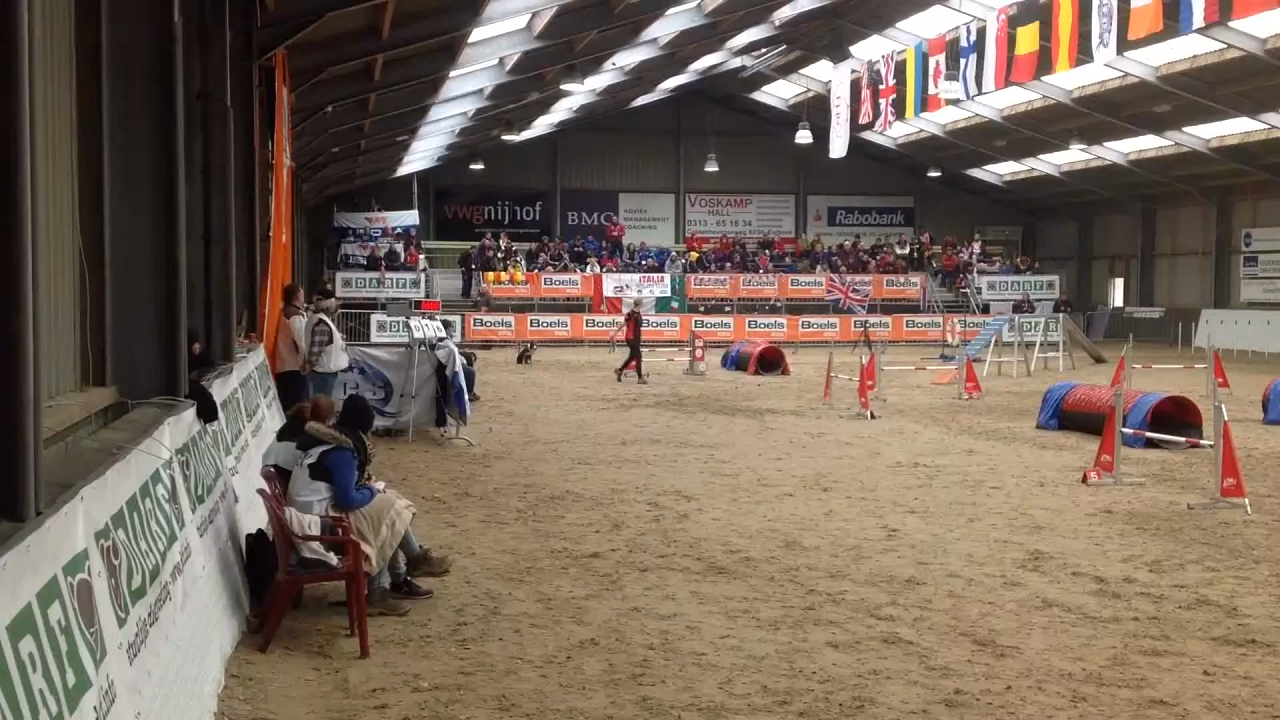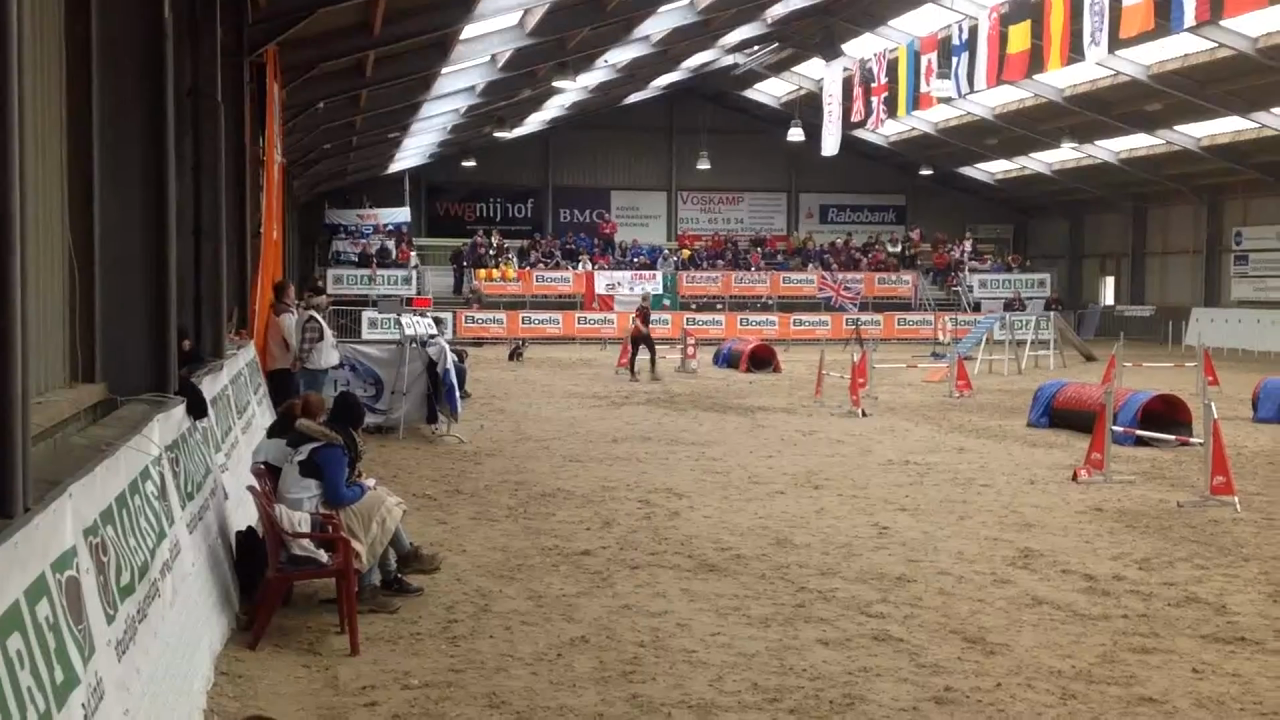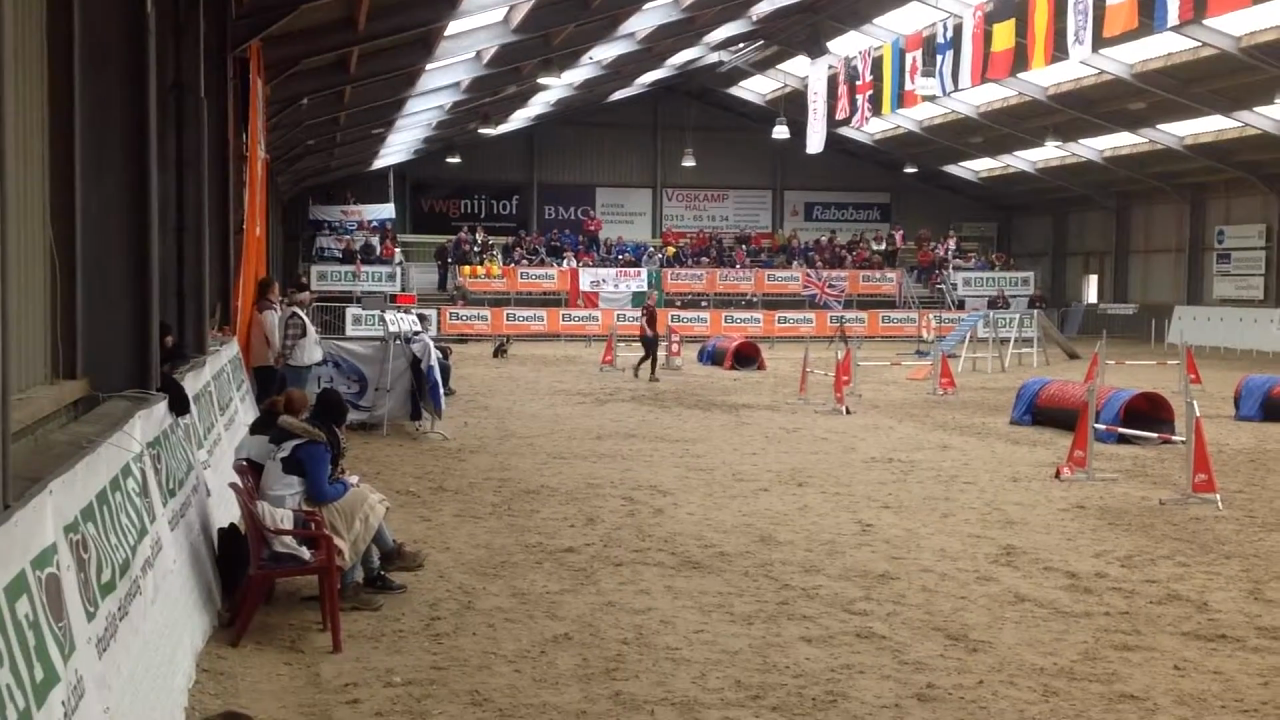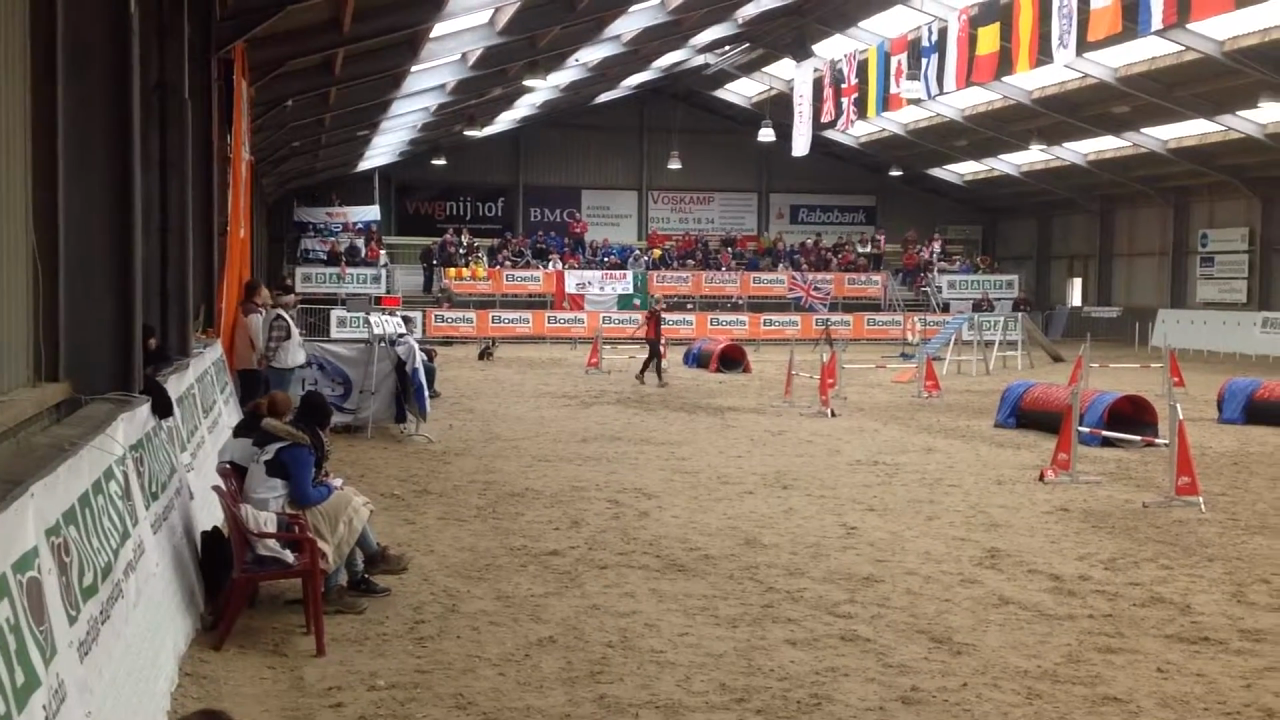
dt=0.3s
person 1, frame 1
left shoulder: (330, 438)
right shoulder: (342, 452)
right elbow: (347, 500)
left wrist: (367, 488)
right wrist: (372, 491)
left hip: (316, 508)
right hip: (321, 517)
left knee: (386, 512)
right knee: (391, 513)
left ankle: (398, 582)
right ankle: (415, 560)
person 1, frame 2
left shoulder: (322, 436)
right shoulder: (332, 448)
right elbow: (338, 497)
left wrist: (356, 483)
right wrist: (363, 487)
left hip: (306, 505)
right hip: (311, 514)
left knee: (377, 512)
right knee: (382, 511)
left ankle: (389, 579)
right ankle: (407, 557)
person 1, frame 3
left shoulder: (304, 431)
right shoulder: (315, 445)
right elbow: (321, 494)
left wrist: (340, 481)
right wrist: (346, 484)
left hip: (289, 501)
right hip: (294, 510)
left knee: (360, 503)
right knee: (365, 506)
left ankle: (372, 577)
right ankle: (389, 555)
person 1, frame 4
left shoulder: (288, 434)
right shoulder: (299, 448)
right elbow: (304, 497)
left wrist: (323, 484)
right wrist: (330, 487)
left hip: (272, 505)
right hip: (277, 514)
left knee: (345, 517)
right knee: (348, 509)
left ankle: (356, 579)
right ankle: (374, 557)
